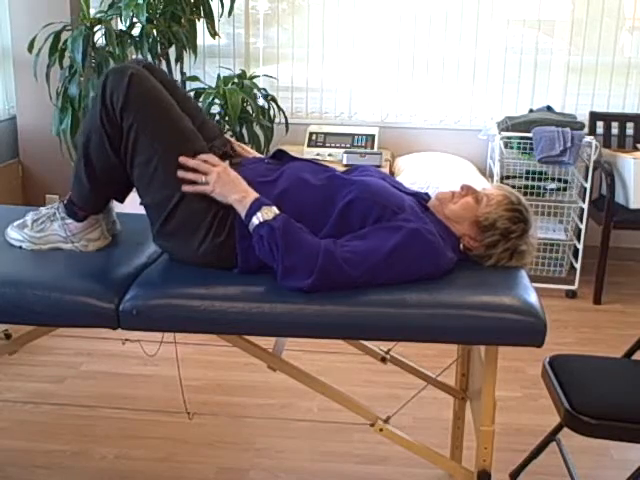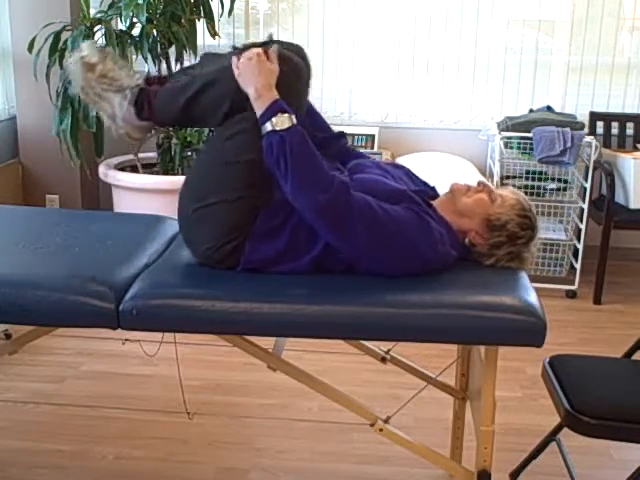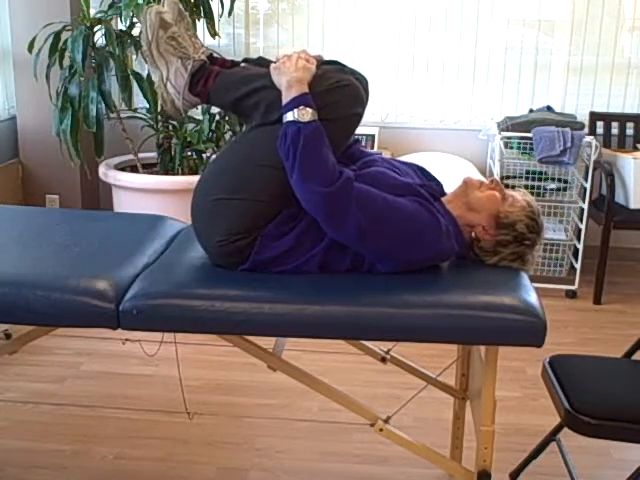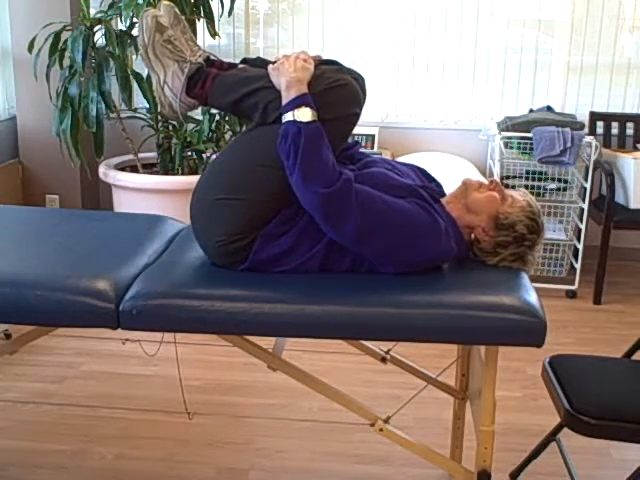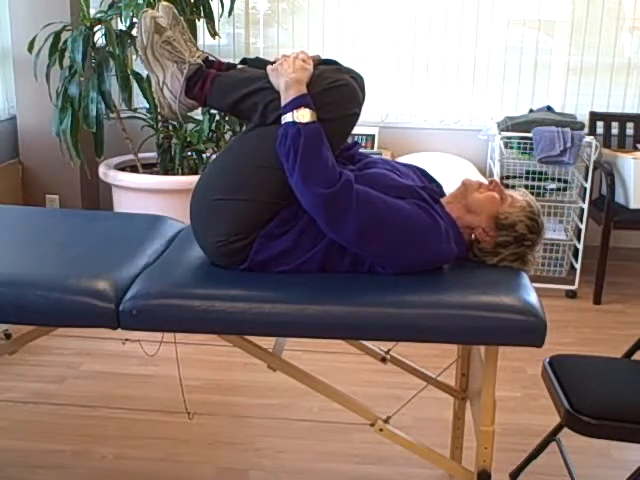
dt=1s
person 1, frame 1
left shoulder: (422, 246)
right shoulder: (421, 206)
left elbow: (311, 268)
left wrist: (243, 197)
right wrist: (255, 161)
left hip: (216, 228)
right hip: (244, 181)
left knee: (123, 87)
right knee: (140, 76)
left ankle: (81, 220)
right ankle: (91, 209)
person 1, frame 2
left shoulder: (418, 240)
right shoulder: (422, 195)
left elbow: (322, 197)
right elbow: (335, 152)
left wrist: (265, 97)
right wrist: (276, 90)
left hip: (224, 236)
right hip: (262, 201)
left knee: (277, 73)
right knee: (283, 61)
left ankle: (140, 105)
right ankle: (152, 95)
person 1, frame 3
left shoulder: (421, 231)
right shoulder: (431, 199)
left elbow: (323, 191)
right elbow: (348, 157)
left wrist: (295, 93)
right wrist: (306, 86)
left hip: (235, 230)
right hip: (272, 207)
left knee: (337, 90)
right knee: (339, 84)
left ankle: (200, 80)
right ankle: (208, 71)
person 1, frame 4
left shoulder: (421, 233)
right shoulder: (430, 199)
left elbow: (324, 191)
right elbow: (345, 159)
left wrist: (295, 94)
right wrist: (305, 86)
left hip: (234, 231)
right hip: (265, 212)
left knee: (334, 90)
right knee: (336, 82)
left ankle: (196, 82)
right ankle: (202, 70)
person 1, frame 5
left shoulder: (421, 234)
right shoulder: (430, 197)
left elbow: (324, 192)
right elbow: (341, 158)
left wrist: (294, 95)
right wrist: (306, 85)
left hip: (233, 229)
right hip: (266, 207)
left knee: (333, 88)
right knee: (335, 80)
left ankle: (195, 83)
right ankle: (203, 70)
